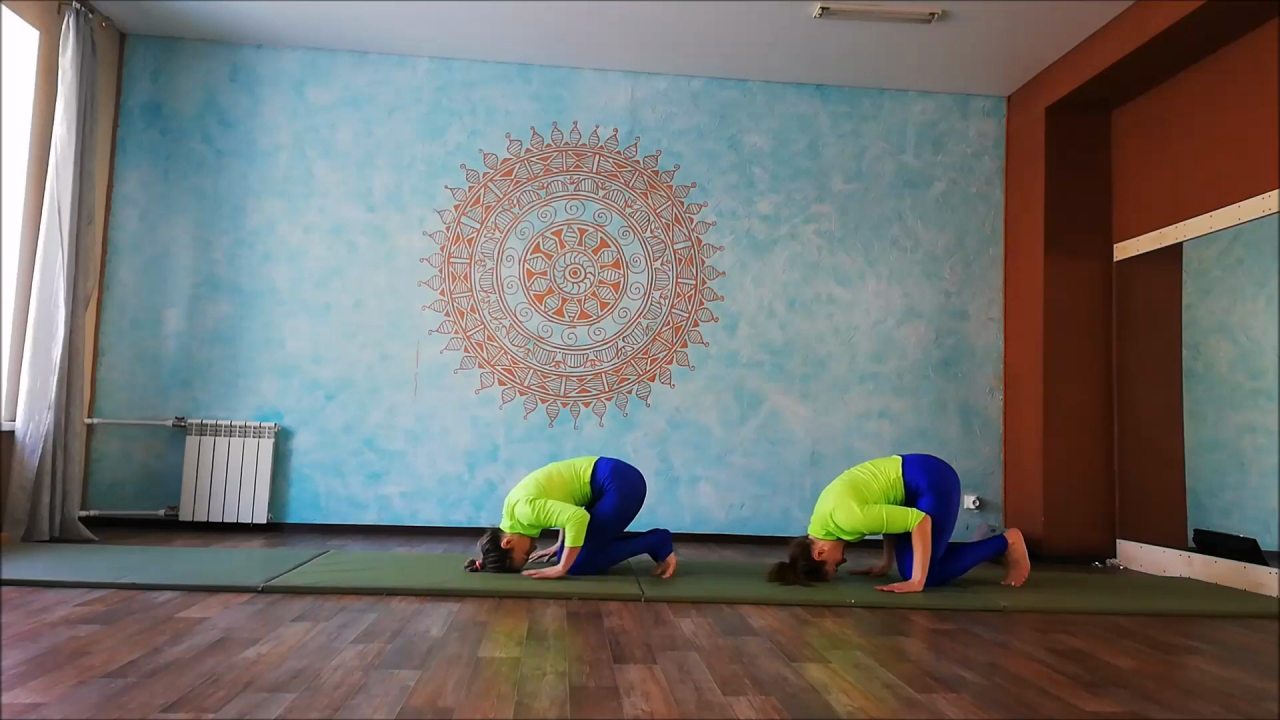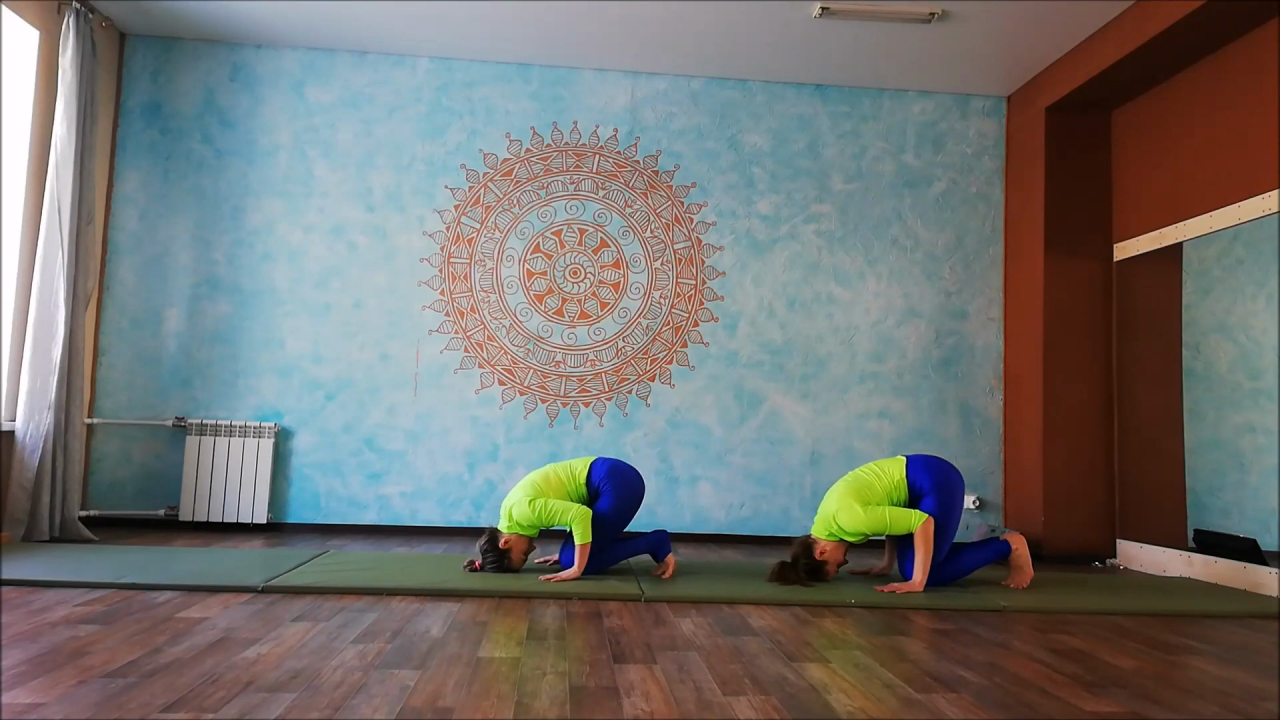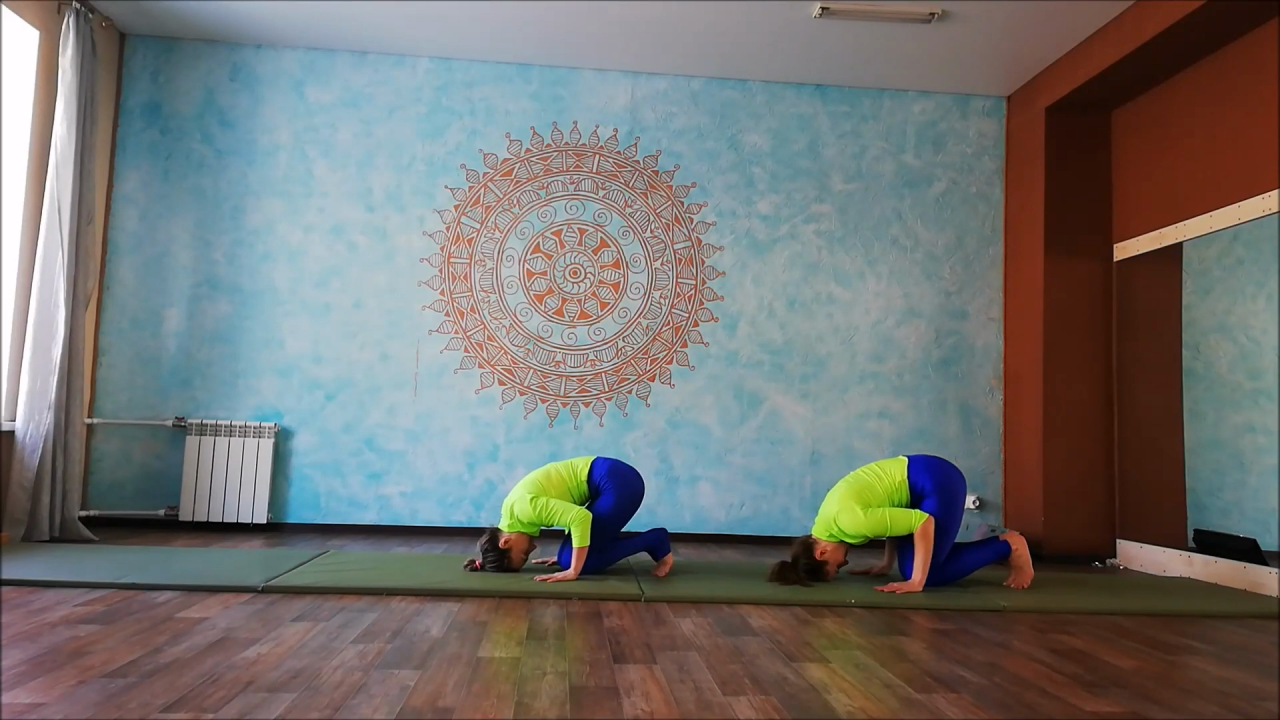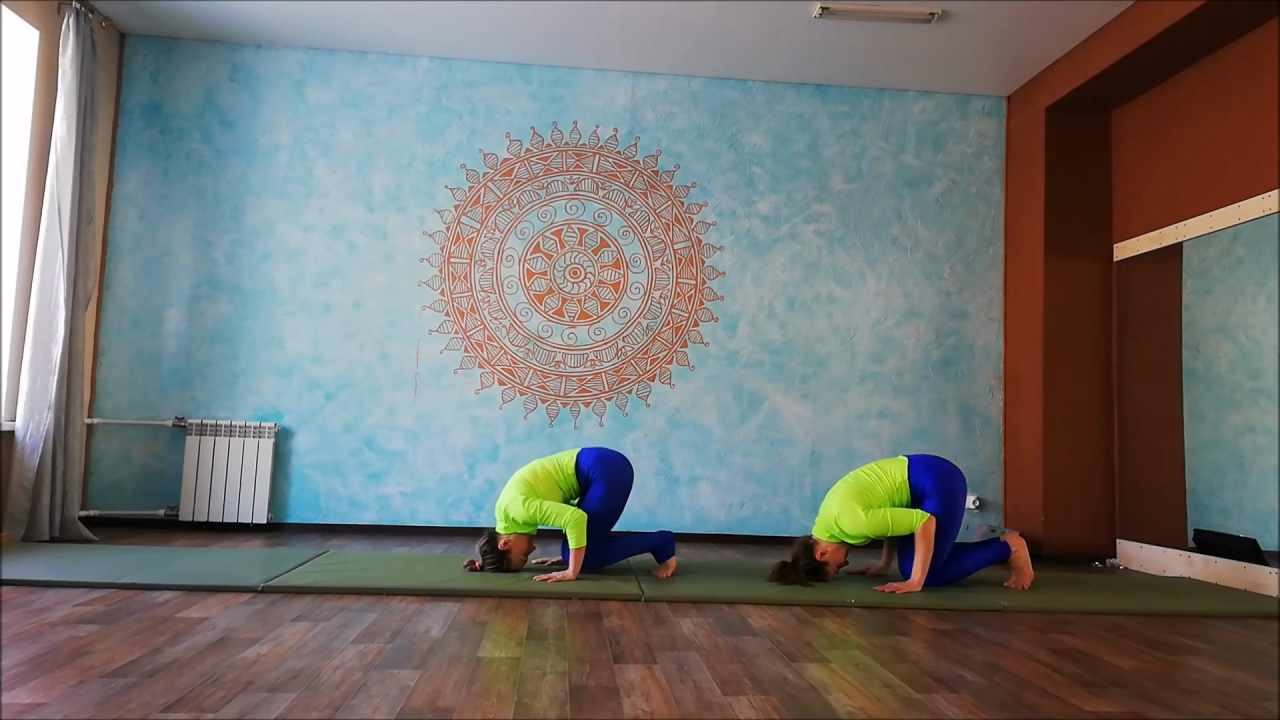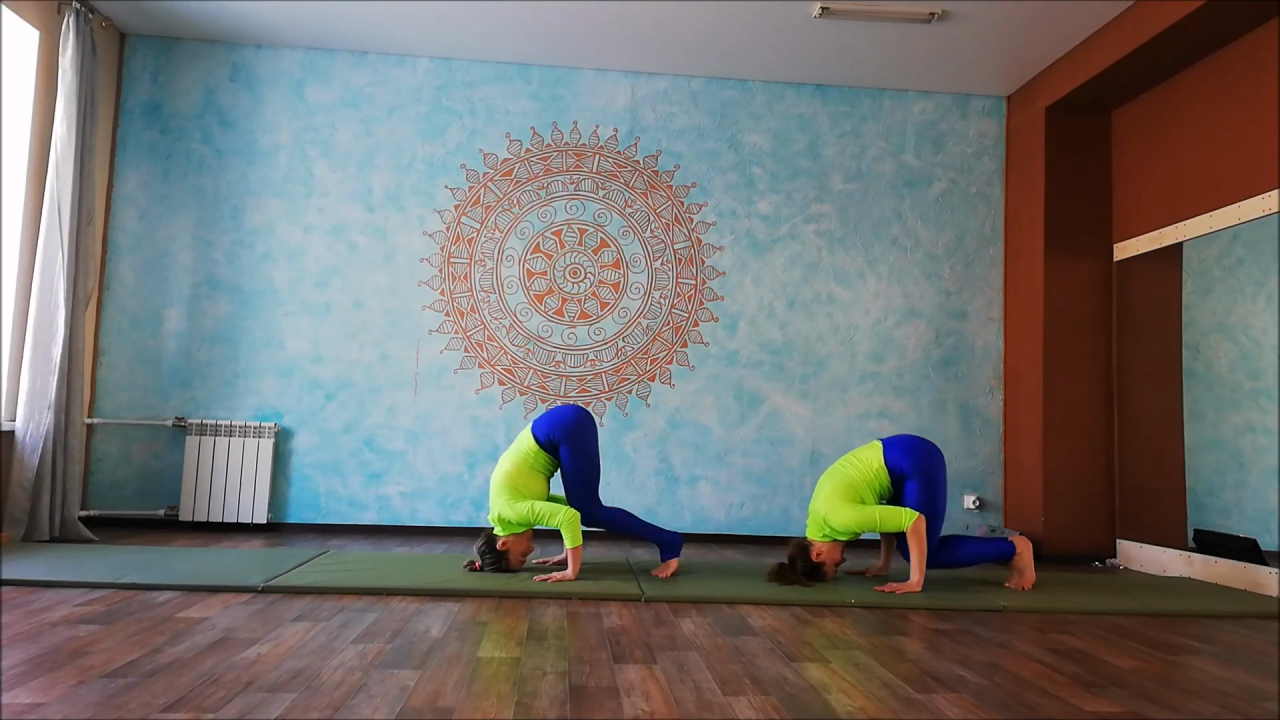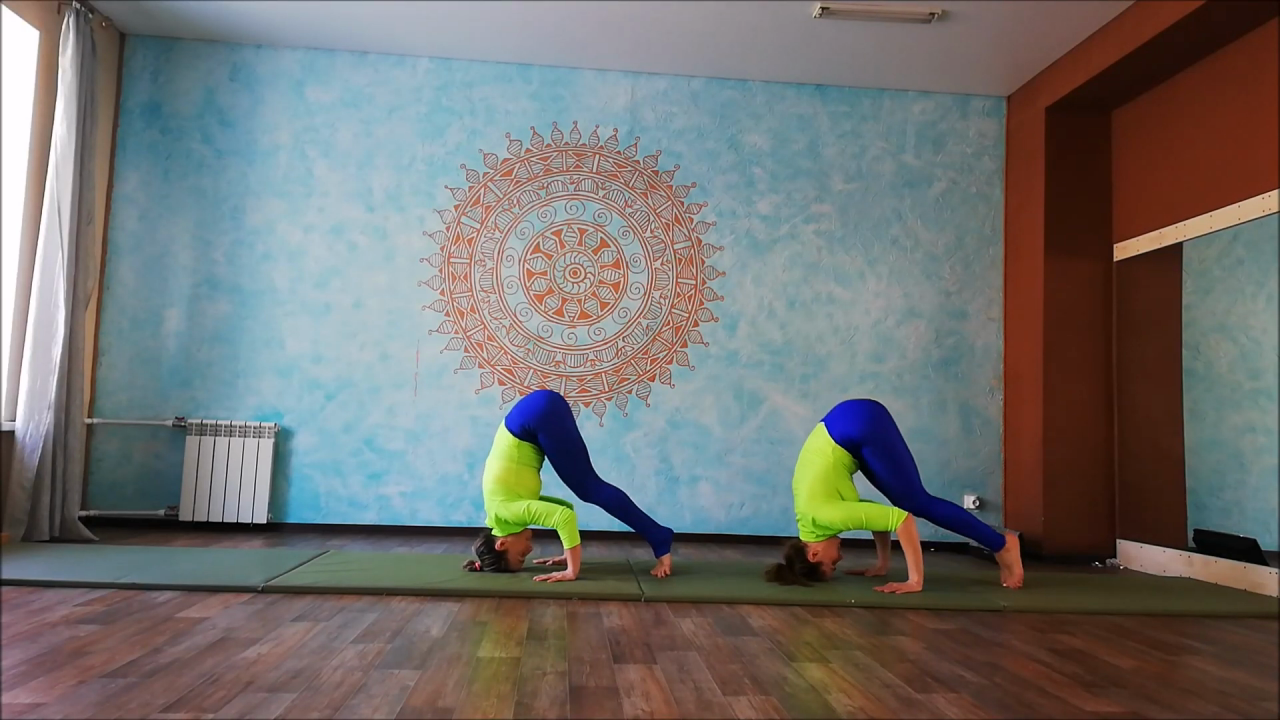
dt=0.4s
person 1, frame 1
left shoulder: (844, 516)
right shoulder: (824, 518)
left elbow: (919, 520)
left wrist: (917, 582)
right wrist: (886, 563)
left hip: (932, 481)
right hip: (913, 479)
left knee: (928, 575)
right knee: (911, 568)
left ankle: (1006, 542)
right ankle: (999, 545)
person 1, frame 2
left shoulder: (847, 517)
right shoulder: (827, 520)
left elbow: (922, 522)
left wrist: (918, 583)
right wrist: (887, 563)
left hip: (936, 482)
right hip: (917, 480)
left knee: (927, 575)
right knee: (911, 568)
left ankle: (1008, 547)
right ankle: (1001, 545)
person 1, frame 3
left shoulder: (848, 520)
right shoulder: (830, 518)
left elbow: (923, 522)
left wrist: (917, 582)
right wrist: (887, 563)
left hip: (938, 483)
right hip: (922, 479)
left knee: (928, 574)
right knee: (911, 568)
left ankle: (1008, 546)
right ankle: (1004, 544)
person 1, frame 4
left shoulder: (849, 521)
right shoulder: (831, 519)
left elbow: (925, 521)
left wrist: (916, 582)
right wrist: (884, 565)
left hip: (938, 483)
right hip: (921, 479)
left knee: (928, 575)
right knee: (911, 569)
left ankle: (1008, 548)
right ankle: (1004, 545)
person 1, frame 5
left shoulder: (834, 518)
right shoulder: (824, 515)
left elbow: (914, 520)
right elbow: (890, 516)
left wrist: (916, 581)
right wrist: (883, 564)
left hip: (914, 462)
right hip: (901, 461)
left knee: (925, 556)
right knee: (916, 553)
left ankle: (1014, 549)
person 1, frame 6
left shoulder: (820, 516)
right shoulder: (813, 517)
left elbow: (901, 518)
left wrist: (915, 581)
right wrist: (882, 564)
right hip: (852, 426)
left knee: (917, 504)
right knee: (911, 505)
left ankle: (1002, 544)
person 2, frame 1
left shoulder: (522, 508)
right shoulder: (517, 507)
left elbow: (576, 518)
left wrist: (562, 567)
right wrist: (559, 546)
left hip: (620, 484)
right hip: (615, 480)
left knee: (580, 563)
right knee: (570, 554)
left ankle: (657, 543)
right ankle: (653, 540)
person 2, frame 2
left shoulder: (520, 511)
right shoulder: (518, 508)
left elbow: (580, 514)
left wrist: (577, 568)
right wrist: (566, 554)
left hip: (616, 484)
right hip: (614, 479)
left knee: (572, 561)
right knee: (572, 557)
left ankle: (655, 544)
right ankle: (654, 542)
person 2, frame 3
left shoulder: (521, 508)
right shoulder: (519, 507)
left elbow: (581, 517)
left wrist: (573, 571)
right wrist: (565, 556)
left hip: (618, 484)
right hip: (614, 480)
left knee: (577, 561)
right knee: (569, 557)
left ankle: (655, 542)
right ankle: (653, 541)
person 2, frame 4
left shoulder: (515, 508)
right shoulder: (512, 507)
left elbow: (575, 517)
right elbow: (571, 515)
left wrist: (572, 571)
right wrist: (568, 556)
left hip: (606, 473)
right hip: (605, 468)
left knee: (584, 559)
right knee: (576, 553)
left ankle: (660, 543)
person 2, frame 5
left shoulder: (507, 511)
right shoulder: (506, 509)
left elbow: (568, 517)
left wrist: (572, 572)
right wrist: (567, 556)
left hip: (566, 429)
right hip: (565, 426)
left knee: (589, 514)
left ankle: (668, 543)
person 2, frame 6
left shoulder: (504, 510)
right shoulder: (503, 509)
left elbow: (565, 517)
left wrist: (572, 571)
right wrist: (569, 556)
left knee: (589, 489)
right knee: (588, 490)
left ankle: (659, 539)
